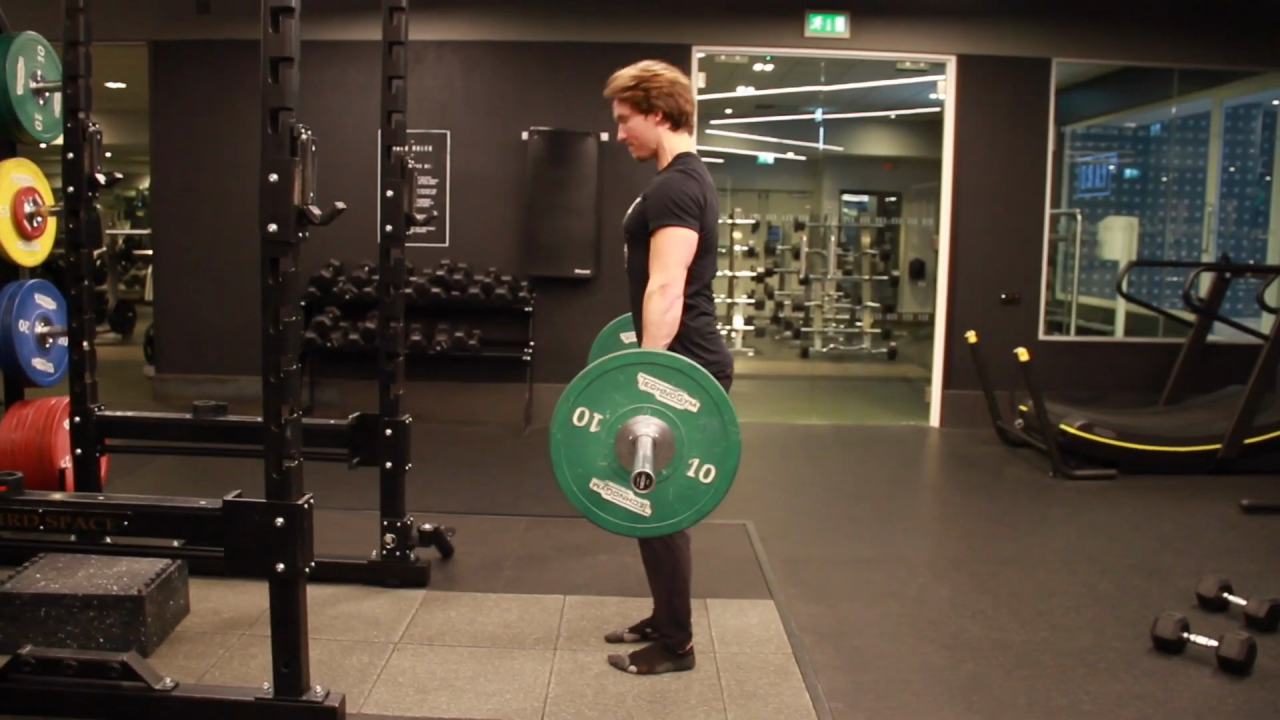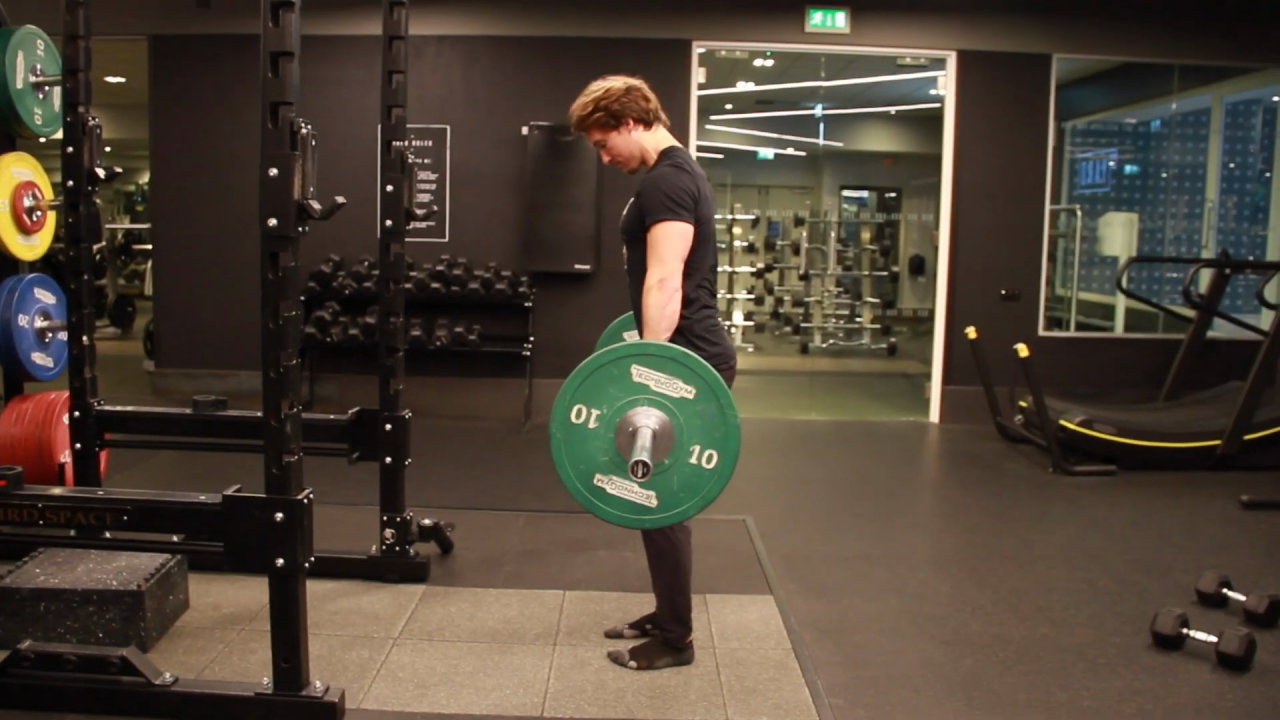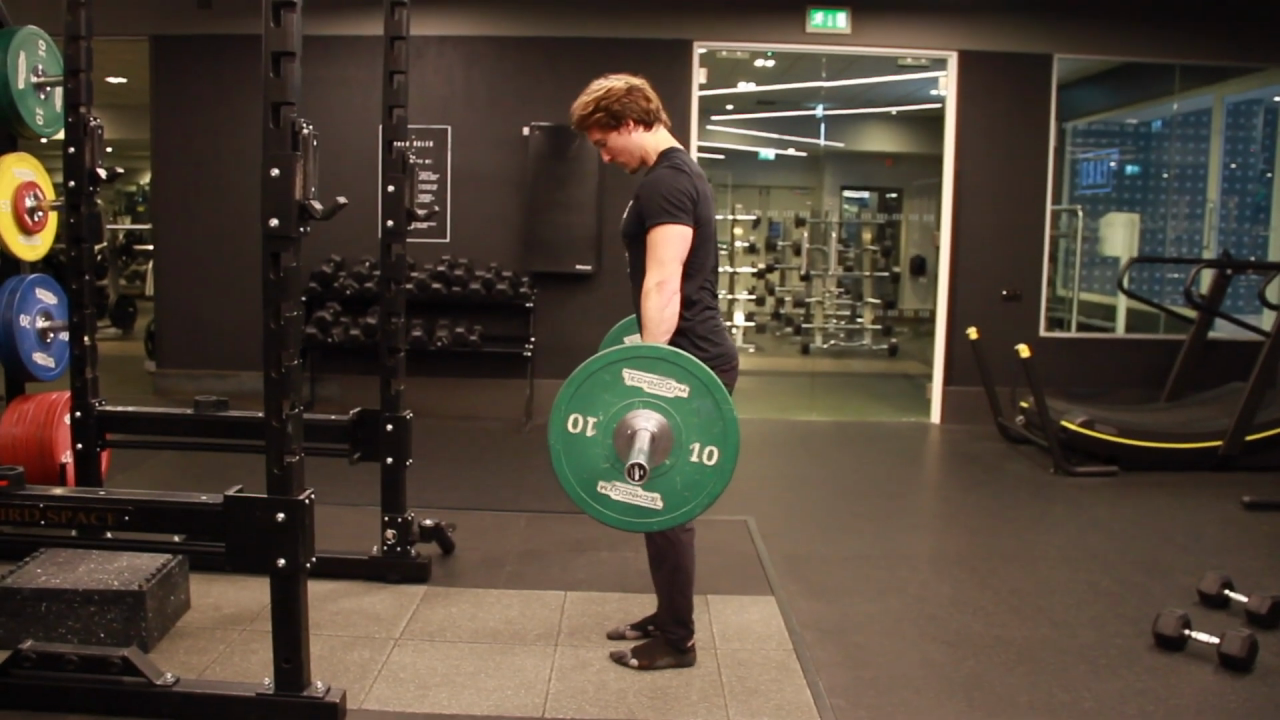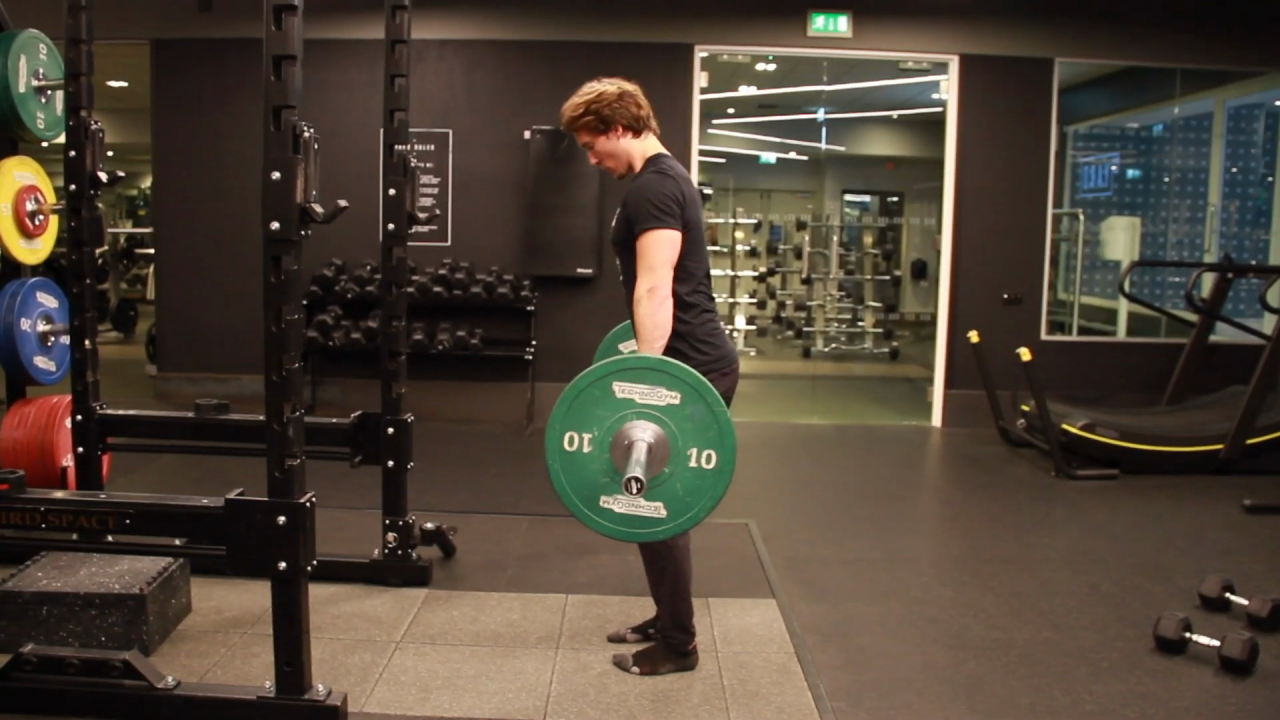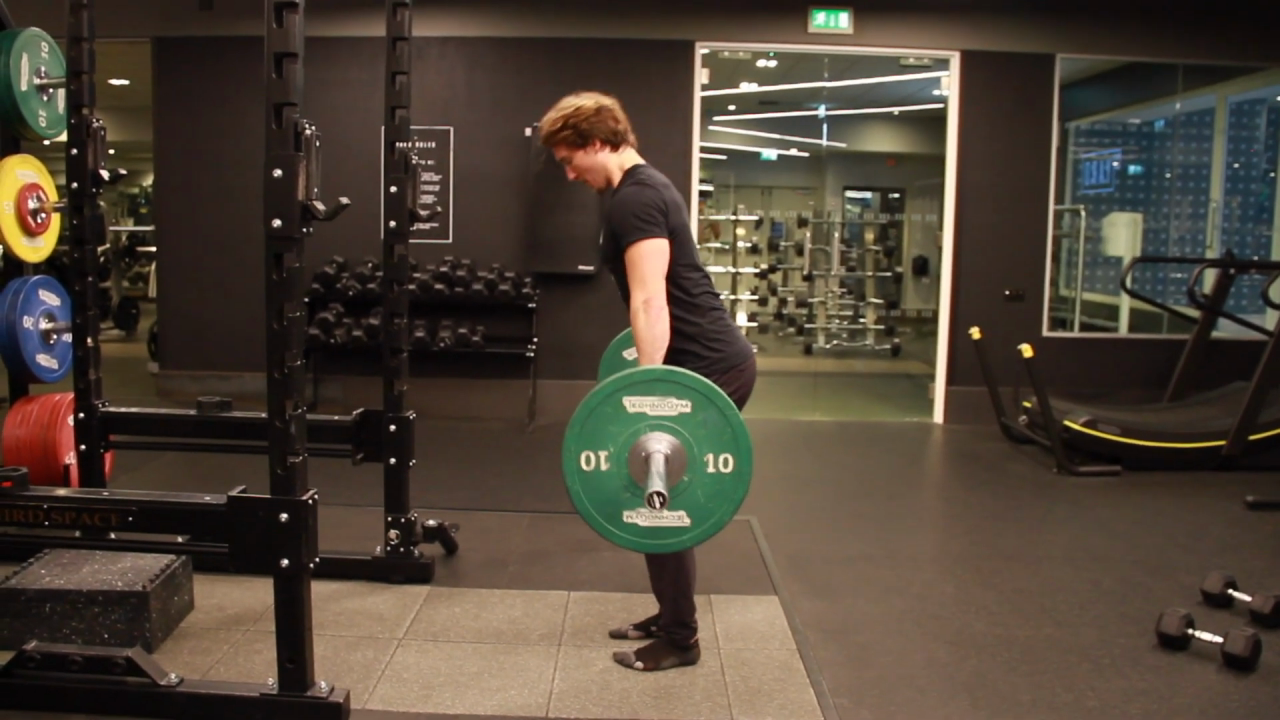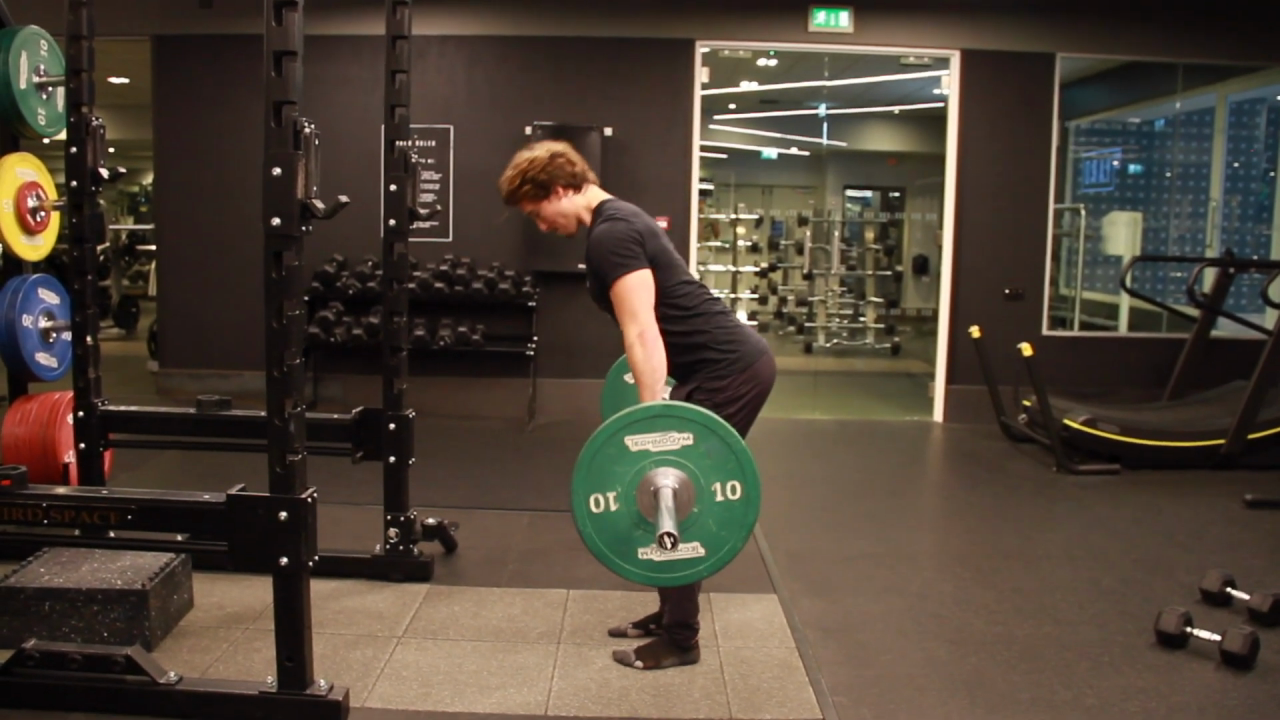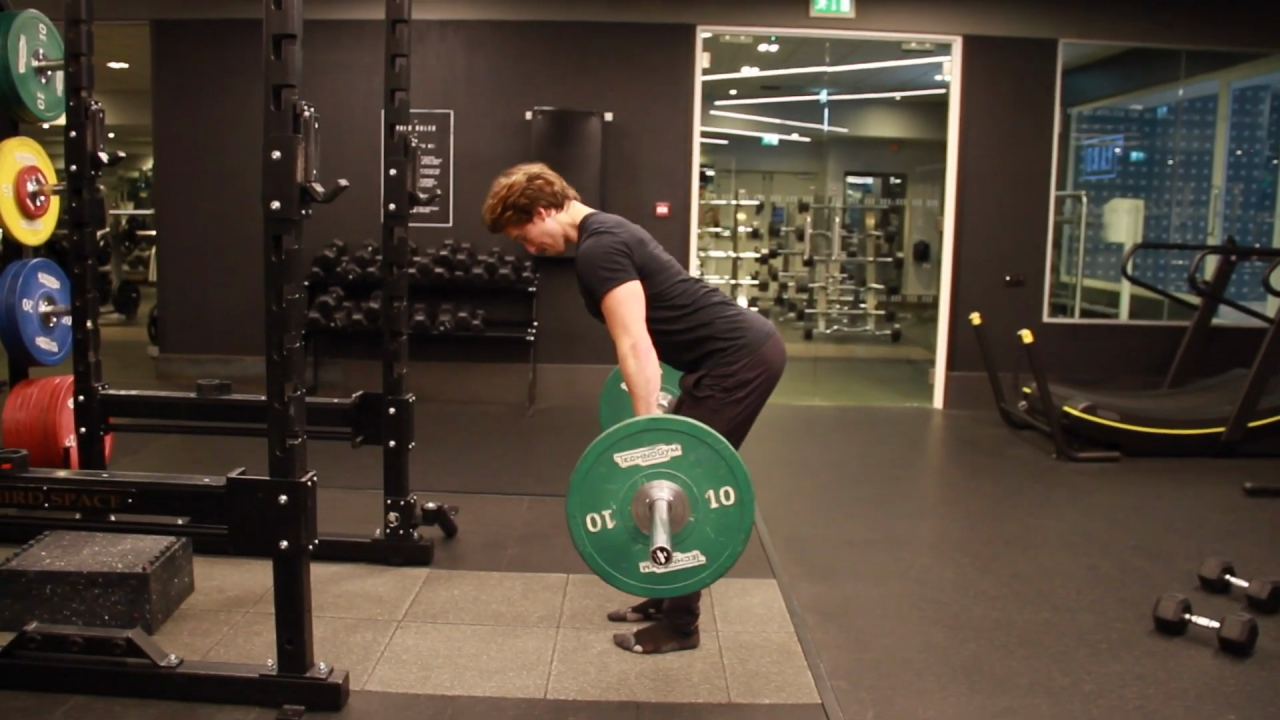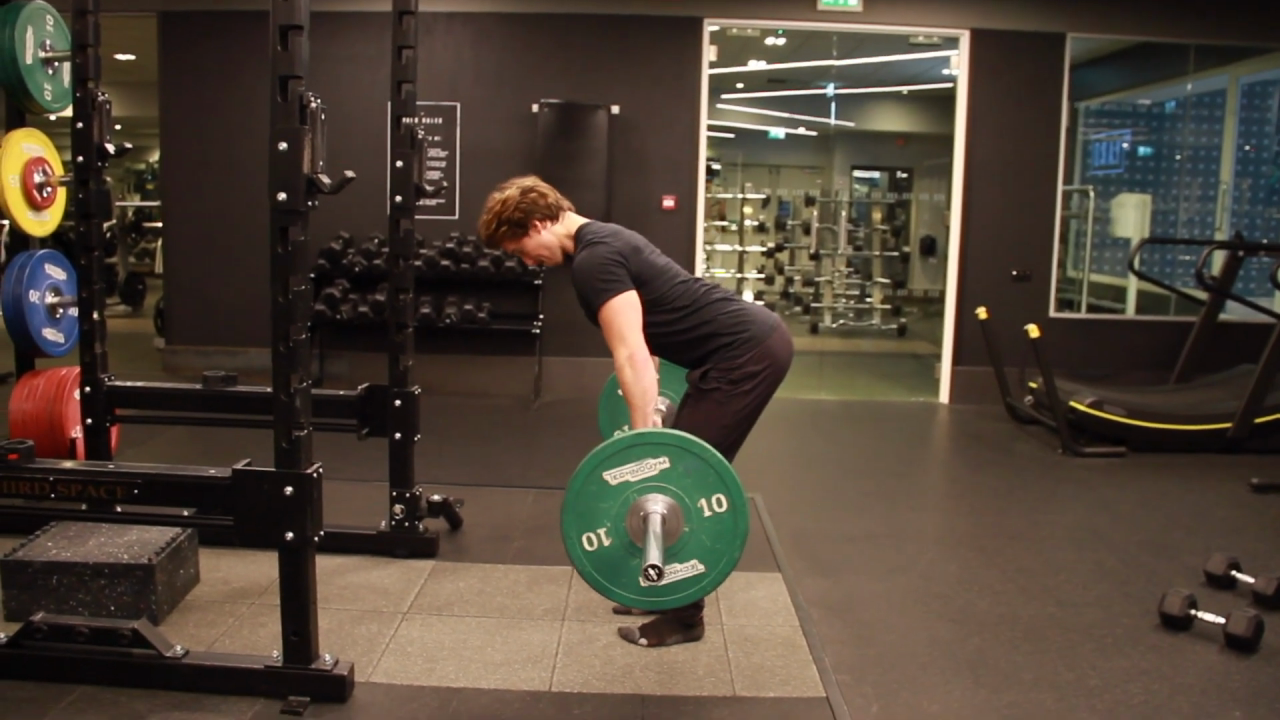
dt=0.4s
person 1, frame 1
left shoulder: (674, 186)
right shoulder: (682, 180)
left elbow: (666, 288)
left hip: (683, 369)
right hip: (684, 362)
left ankle: (674, 643)
right ankle: (667, 620)
person 1, frame 2
left shoulder: (665, 180)
right shoulder: (677, 173)
left elbow: (665, 282)
right hip: (691, 357)
left ankle: (674, 638)
right ankle: (666, 615)
person 1, frame 3
left shoulder: (665, 181)
right shoulder: (678, 174)
left elbow: (664, 285)
left hip: (689, 366)
right hip: (696, 359)
left ankle: (674, 640)
right ankle: (668, 617)
person 1, frame 4
left shoulder: (651, 187)
right shoulder: (666, 179)
left elbow: (656, 290)
left hip: (691, 370)
right hip: (697, 362)
left ankle: (676, 643)
right ankle: (669, 619)
person 1, frame 5
left shoulder: (634, 199)
right shoulder: (645, 188)
left elbow: (650, 302)
left hip: (709, 368)
right hip: (713, 360)
left ankle: (679, 640)
right ankle: (671, 617)
person 1, frame 6
left shoulder: (609, 236)
right shoulder: (619, 220)
left elbow: (643, 333)
right wrist: (656, 405)
left hip: (729, 371)
right hip: (733, 362)
left ankle: (679, 639)
right ankle: (671, 614)
person 1, frame 7
left shoulder: (596, 251)
right shoulder: (606, 233)
left elbow: (635, 344)
right elbow: (642, 335)
right wrist: (652, 416)
left hip: (740, 358)
right hip: (747, 347)
left ankle: (678, 624)
right ankle: (668, 597)
person 1, frame 8
left shoulder: (592, 261)
right shoulder: (604, 240)
left elbow: (631, 355)
right elbow: (643, 339)
right wrist: (651, 412)
left hip: (746, 353)
right hip: (756, 340)
left ankle: (683, 617)
